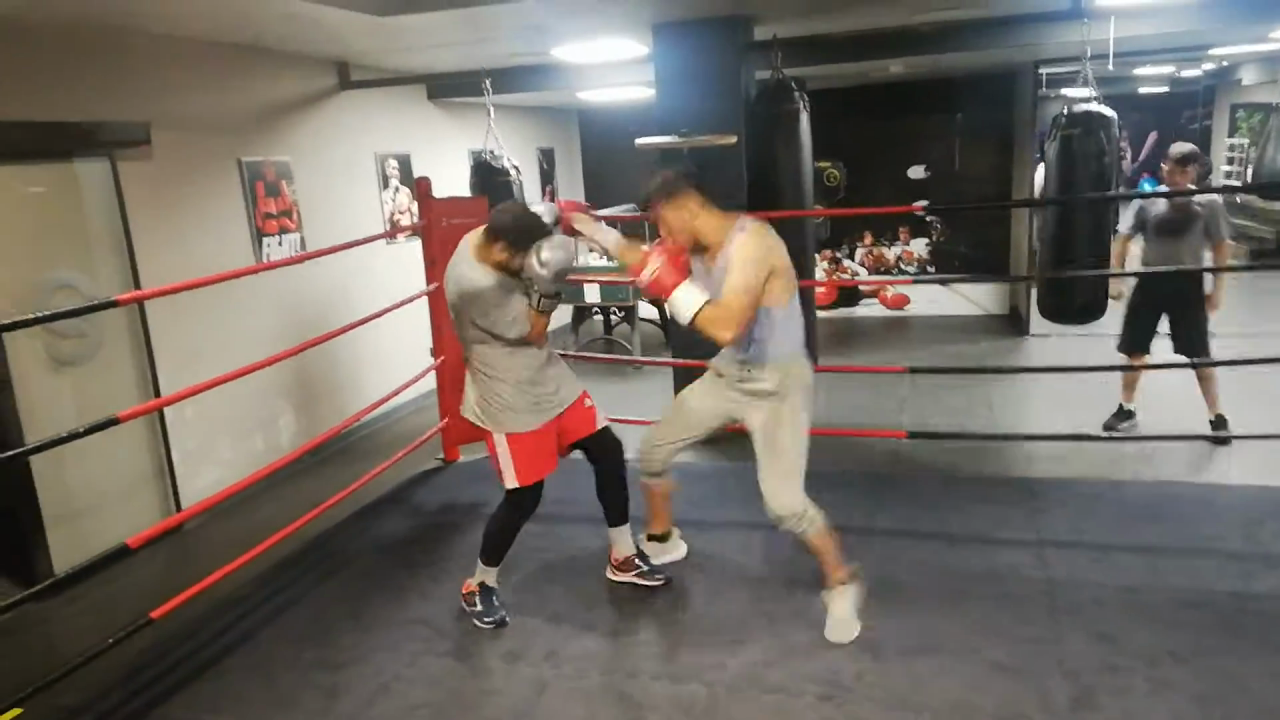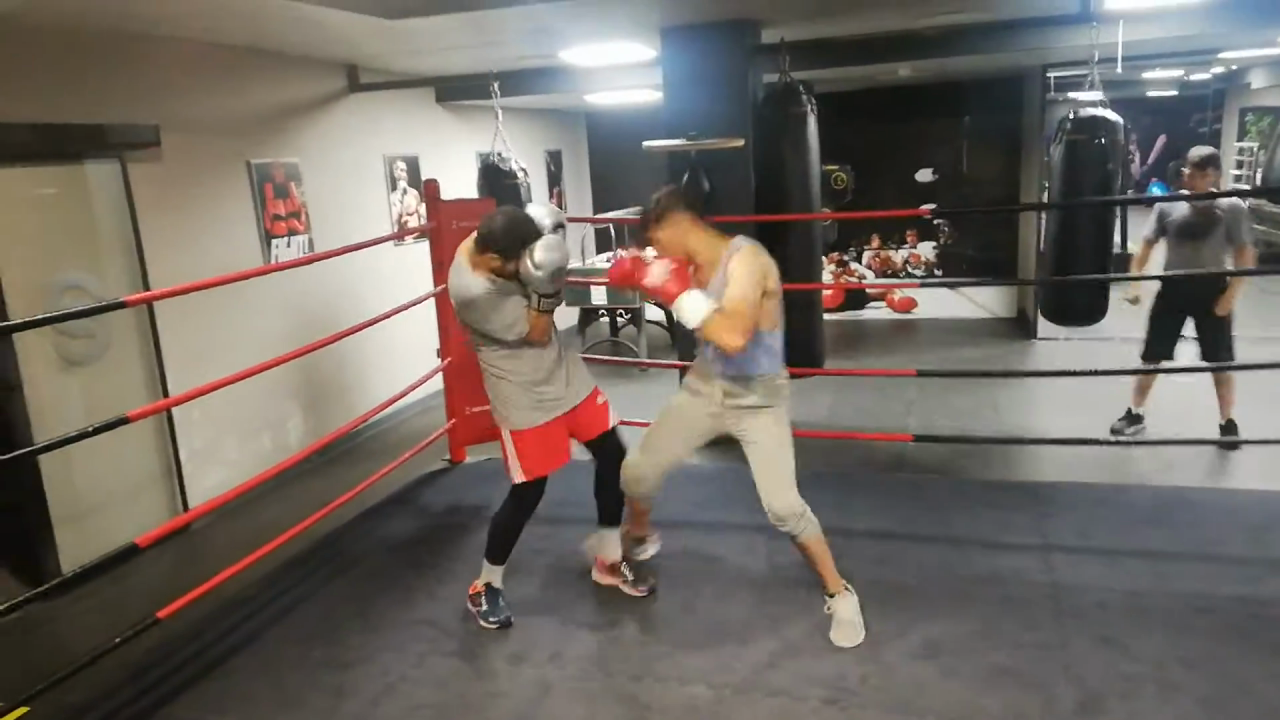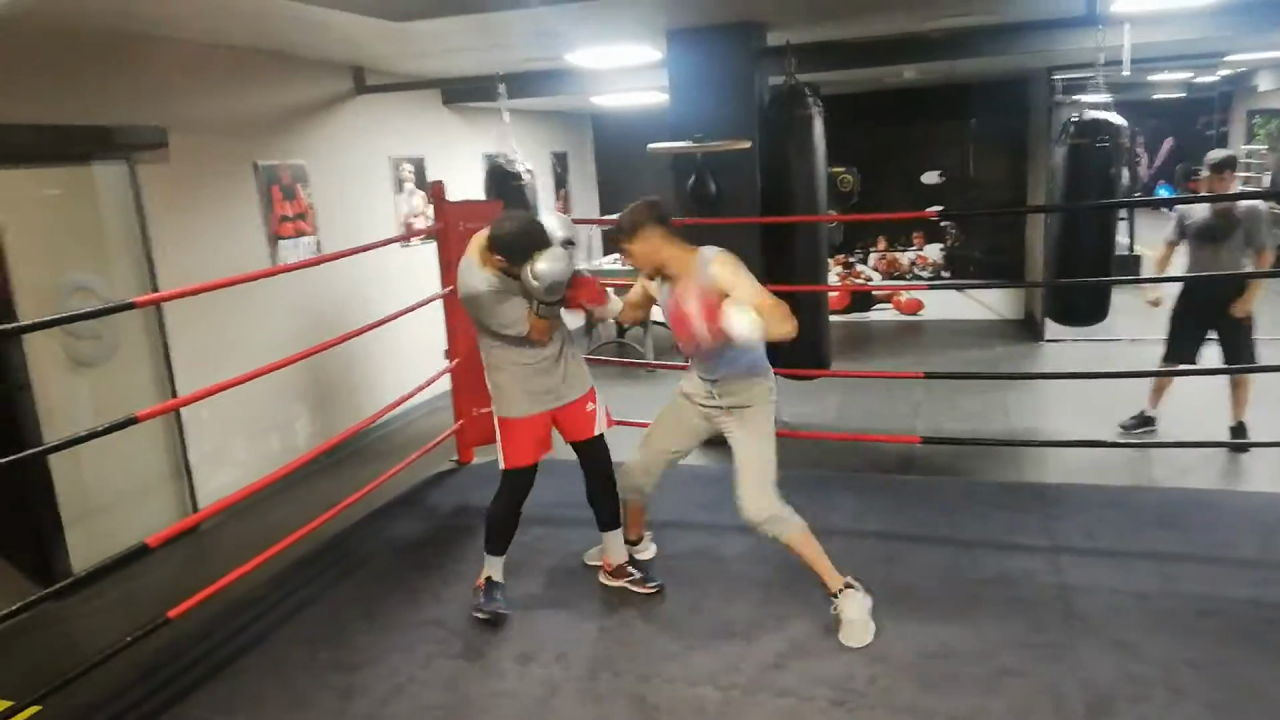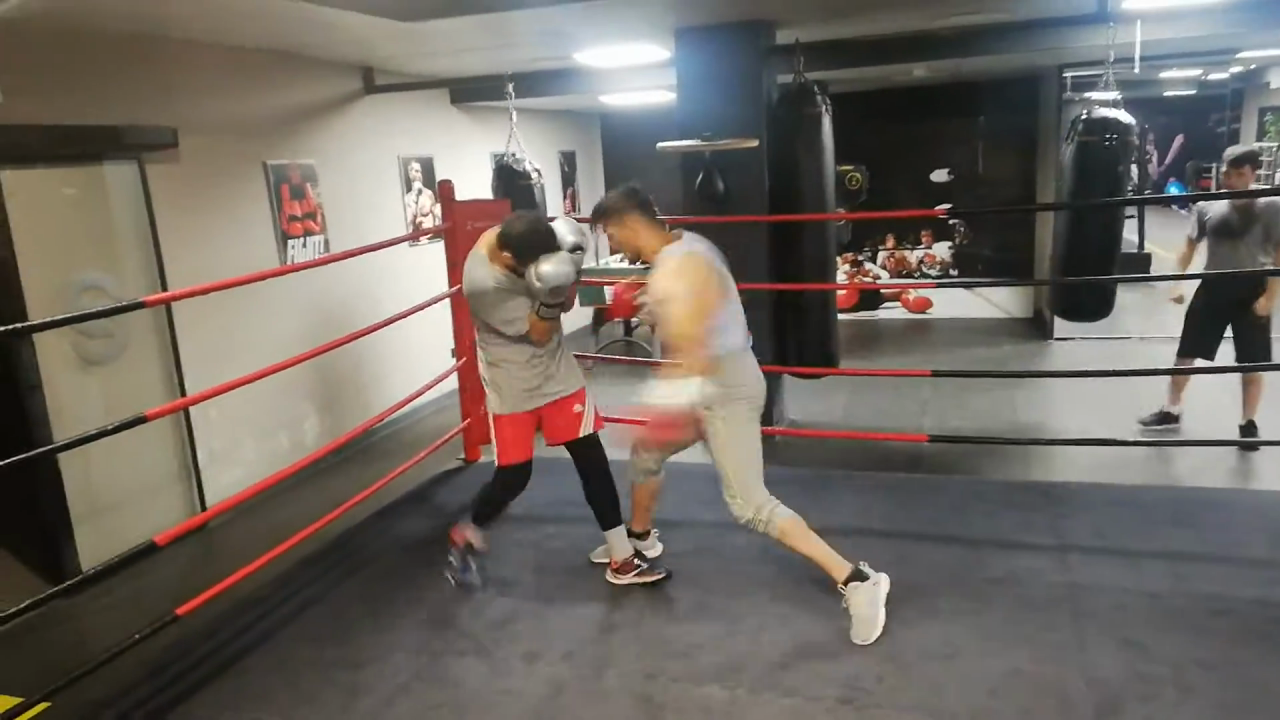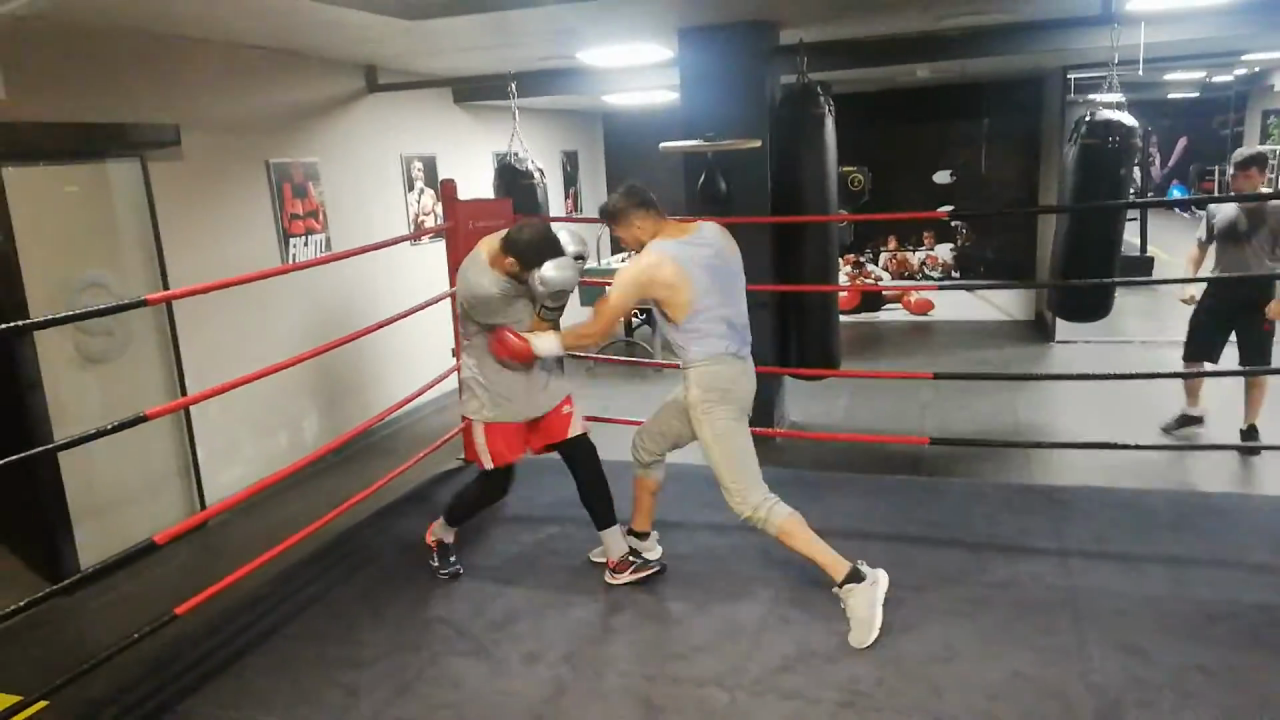
dt=0.1s
person 1, frame 1
left shoulder: (750, 242)
right shoulder: (704, 246)
left elbow: (728, 330)
right elbow: (639, 259)
left wrist: (675, 287)
right wrist: (589, 229)
left hip: (779, 381)
right hip: (728, 377)
left knee: (784, 502)
right knee: (654, 451)
left ankle: (841, 582)
right ankle: (662, 540)
person 1, frame 2
left shoulder: (745, 260)
right shoulder: (696, 262)
left elbow: (733, 337)
right elbow: (657, 280)
left wrist: (679, 293)
right wrist: (639, 273)
left hip: (759, 398)
right hip: (706, 390)
left knee: (784, 507)
right knee: (637, 473)
left ankle: (839, 595)
right ankle: (635, 539)
person 1, frame 3
left shoulder: (719, 268)
right shoulder: (661, 275)
left elbow: (784, 324)
right elbow: (628, 312)
left wrist: (722, 318)
left hip: (745, 396)
right hip: (700, 390)
left knee: (760, 508)
right knee: (637, 471)
left ankle: (846, 591)
right ankle: (635, 541)
person 1, frame 4
left shoulder: (675, 269)
right shoulder: (686, 244)
left elbow: (690, 347)
left wrist: (668, 410)
right wrist: (644, 299)
left hip: (730, 384)
right hip: (710, 381)
left knee: (750, 506)
right knee: (644, 452)
left ankle: (856, 581)
right ankle: (640, 537)
person 1, frame 5
left shoulder: (645, 267)
right shoulder: (713, 232)
left elbow: (593, 332)
left wrist: (534, 344)
left hip: (713, 383)
right hip: (730, 366)
left knee: (751, 503)
right knee: (646, 446)
left ankle: (855, 580)
right ankle: (640, 537)
person 2, frame 1
left shoulder: (490, 241)
right shoulder: (473, 285)
right elbow: (535, 333)
left wrist: (546, 274)
right wrist: (544, 287)
left hip: (550, 380)
right hip: (511, 401)
left knee: (608, 453)
right knee: (523, 496)
left ankle: (624, 554)
right ankle: (480, 584)
person 2, frame 2
left shoulder: (493, 241)
right shoulder: (473, 291)
right elbow: (537, 334)
left wrist: (546, 277)
right wrist: (544, 286)
left hip: (564, 376)
right hip: (523, 398)
left knee: (612, 455)
right knee: (526, 493)
left ankle: (610, 560)
right ankle: (486, 584)
person 2, frame 3
left shoulder: (515, 244)
right shoulder: (478, 288)
right elbow: (540, 336)
left wrist: (565, 279)
right wrist: (546, 292)
left hip: (563, 372)
right hip: (519, 389)
left knee: (598, 463)
right knee: (516, 483)
left ankle: (617, 562)
right ankle: (490, 578)
person 2, frame 4
left shoulder: (523, 238)
right shoulder: (484, 283)
left elbow: (564, 300)
right elbow: (540, 335)
left wrist: (566, 269)
right wrist: (549, 295)
left hip: (556, 373)
right hip: (511, 387)
left knee: (592, 458)
right knee: (512, 478)
left ankle: (622, 557)
right ankle: (467, 538)
person 2, frame 5
left shoulder: (518, 244)
right shoulder: (483, 289)
right elbow: (536, 336)
left wrist: (565, 275)
right wrist: (549, 298)
left hip: (535, 379)
right hip: (493, 391)
left knee: (583, 458)
right knee: (496, 480)
left ankle: (617, 555)
right ankle: (442, 533)
person 3, frame 1
left shoulder: (1209, 203)
right shoulder: (1146, 201)
left elbow: (1222, 247)
right elbow: (1123, 239)
left wrist: (1218, 288)
right wrist: (1115, 278)
left hip: (1188, 284)
right hip: (1150, 282)
left knee: (1199, 355)
right knee: (1133, 350)
left ankle: (1217, 416)
right ankle: (1126, 410)
person 3, frame 2
left shoulder: (1232, 207)
right shoulder: (1168, 205)
left elbow: (1244, 253)
right elbow: (1147, 244)
left wrist: (1231, 294)
right wrist: (1133, 282)
left hip: (1211, 288)
right hip: (1174, 286)
left knee: (1220, 361)
right knee: (1153, 355)
left ankle: (1227, 421)
right ankle: (1135, 413)
person 3, frame 3
left shoulder: (1251, 209)
right shoulder: (1188, 209)
left elbow: (1265, 256)
right elbow: (1170, 247)
left wrist: (1248, 297)
right wrist: (1155, 284)
left hip: (1233, 291)
right hip: (1196, 289)
left knee: (1239, 364)
right knee: (1172, 356)
left ankle: (1238, 424)
right ankle: (1149, 414)
person 3, frame 4
right shoulder: (1208, 205)
right elbow: (1191, 244)
right wrist: (1178, 281)
left hip: (1251, 289)
right hip: (1214, 286)
left knee: (1252, 363)
right knee: (1186, 352)
left ankle: (1248, 422)
right ankle: (1171, 411)
person 3, frame 5
right shoulder: (1217, 208)
right elbow: (1201, 246)
right wrist: (1189, 282)
right hip: (1220, 288)
right knee: (1194, 355)
left ankle: (1250, 426)
right ankle: (1192, 412)
